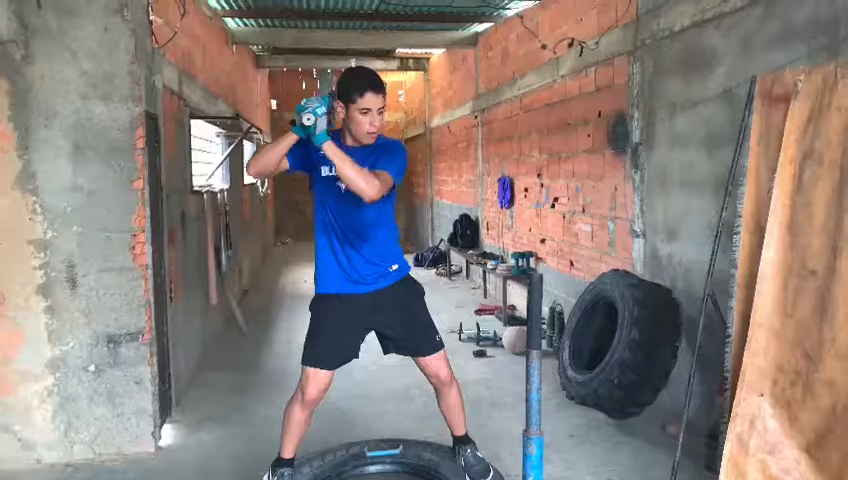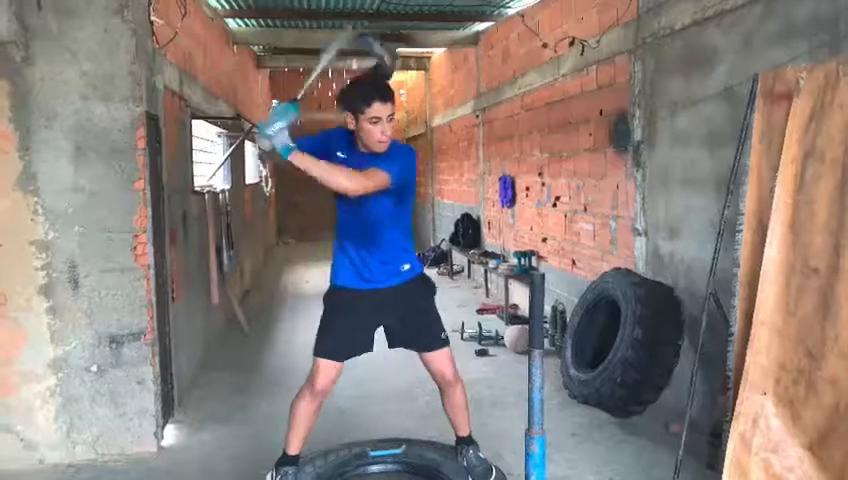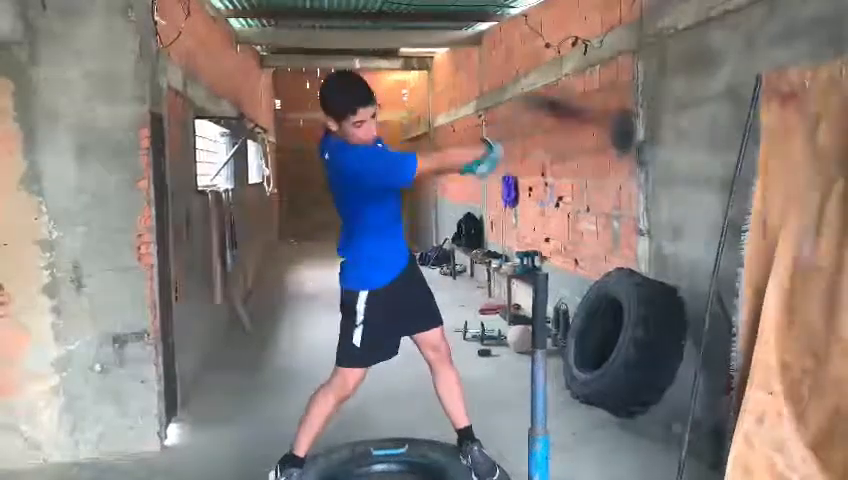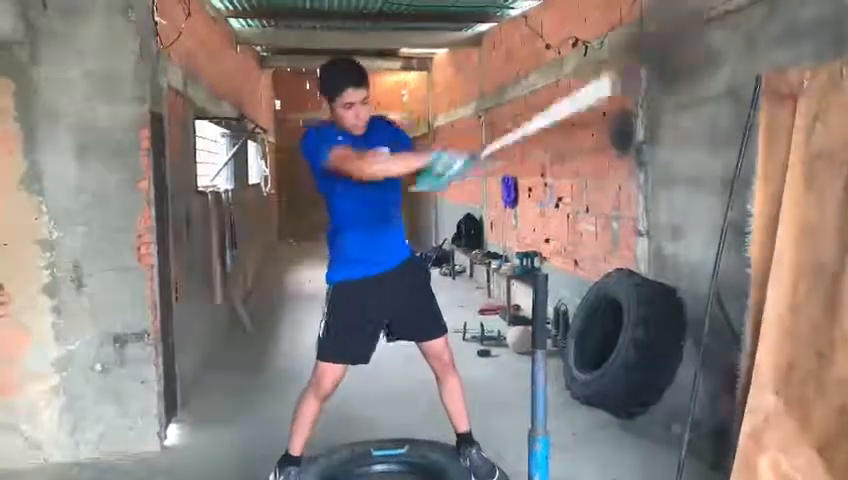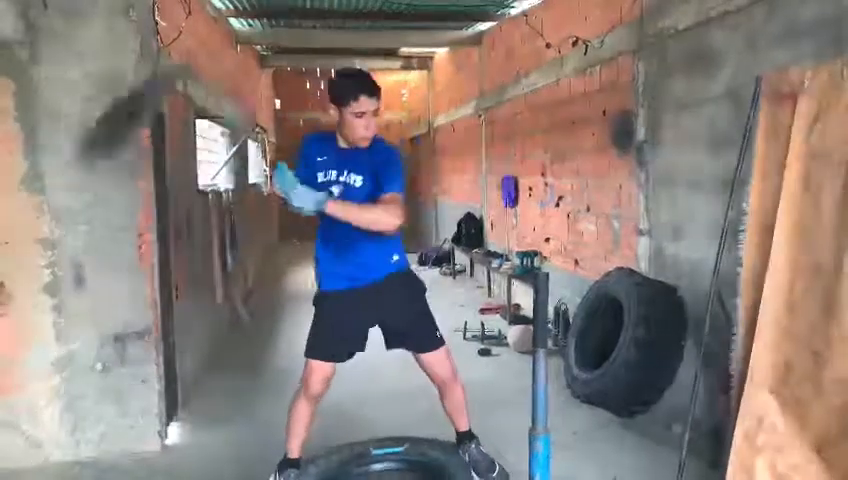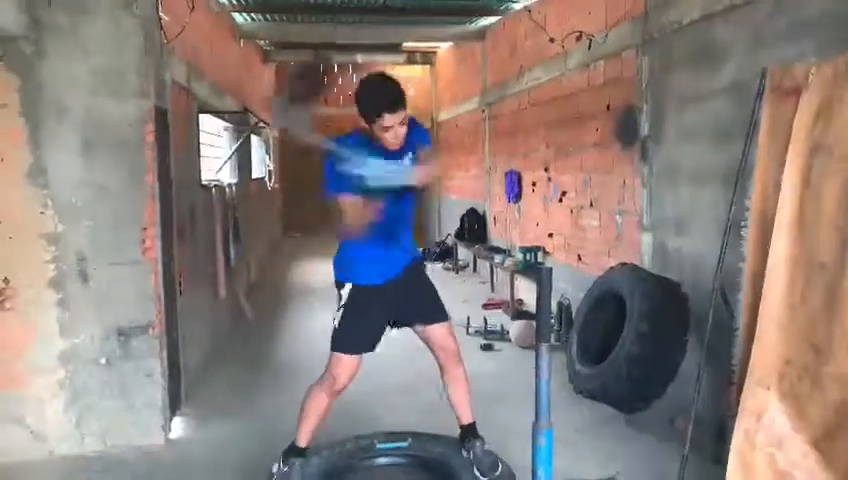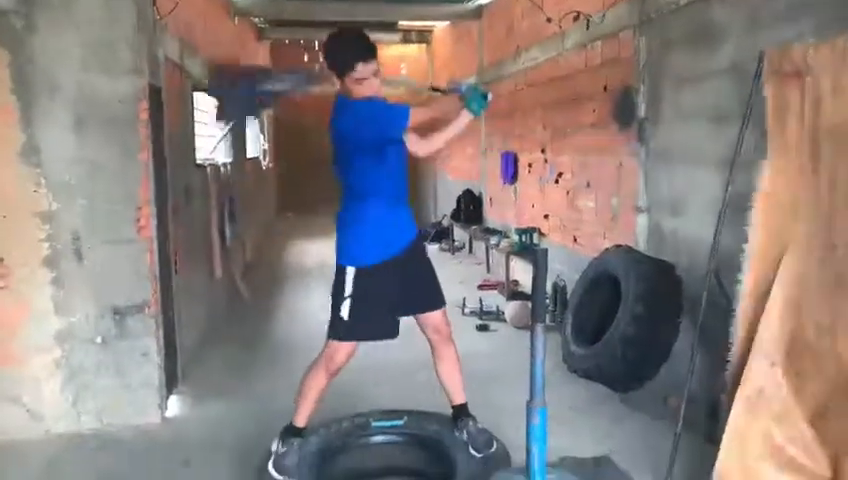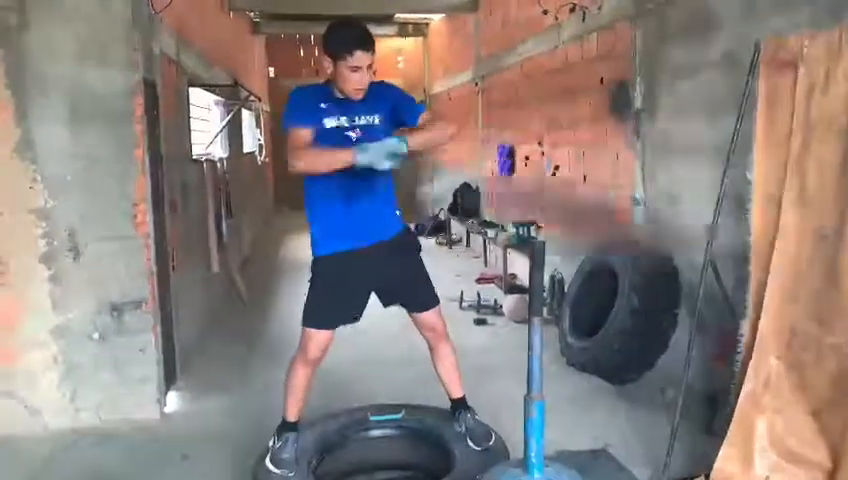
dt=0.3s
person 1, frame 1
left shoulder: (392, 151)
right shoulder: (315, 147)
left elbow: (372, 190)
right elbow: (256, 168)
left wrist: (325, 141)
right wrist: (299, 130)
left hip: (393, 285)
right hip: (337, 293)
left knee: (441, 374)
right knee: (310, 391)
left ankle: (463, 446)
person 1, frame 2
left shoulder: (401, 154)
right shoulder: (334, 143)
left elbow: (357, 185)
right elbow: (282, 149)
left wrist: (292, 153)
right wrist: (281, 134)
left hip: (406, 282)
right hip: (353, 288)
left knee: (447, 372)
right knee: (320, 382)
left ankle: (466, 446)
person 1, frame 3
left shoulder: (361, 134)
right shoulder: (357, 162)
left elbow: (402, 163)
right elbow: (433, 162)
left wrist: (466, 161)
right wrist: (484, 150)
left hip: (400, 266)
right hip: (369, 282)
left knee: (439, 352)
right knee: (345, 382)
left ankle: (468, 444)
person 1, frame 4
left shoulder: (385, 130)
right shoulder: (318, 138)
left elbow: (418, 178)
right elbow: (359, 167)
left wrist: (433, 168)
right wrist: (431, 158)
left hip: (402, 266)
right hip: (352, 278)
left knee: (443, 360)
right knee: (323, 382)
left ankle: (467, 445)
person 1, frame 5
left shoulder: (385, 156)
right shoulder: (314, 146)
left elbow: (390, 219)
right elbow: (301, 196)
left wrist: (323, 201)
right wrist: (288, 185)
left hip: (392, 281)
right hip: (339, 289)
left knee: (444, 374)
right knee: (313, 385)
left ankle: (467, 443)
person 1, frame 6
left shoulder: (414, 132)
right shoulder: (343, 155)
left elbow: (427, 165)
right elbow: (352, 227)
right wrist: (374, 196)
left hip: (405, 264)
right hip: (362, 276)
left knee: (449, 350)
right knee: (340, 375)
left ankle: (470, 438)
person 1, frame 7
left shoulder: (366, 105)
right shoulder: (358, 115)
left elbow: (421, 147)
right elbow: (427, 115)
left wrist: (470, 109)
right wrist: (459, 97)
left hip: (404, 242)
right hip: (365, 254)
left knee: (441, 331)
right knee: (336, 357)
left ankle: (462, 418)
right ankle: (291, 436)
person 1, frame 8
left shoulder: (386, 96)
right shoulder: (304, 101)
left elbow: (442, 128)
right elbow: (300, 159)
left wrist: (401, 143)
right wrist: (360, 154)
left hip: (391, 239)
right hip: (336, 248)
left knee: (435, 329)
right knee: (311, 349)
left ankle: (461, 411)
right ankle: (287, 432)
